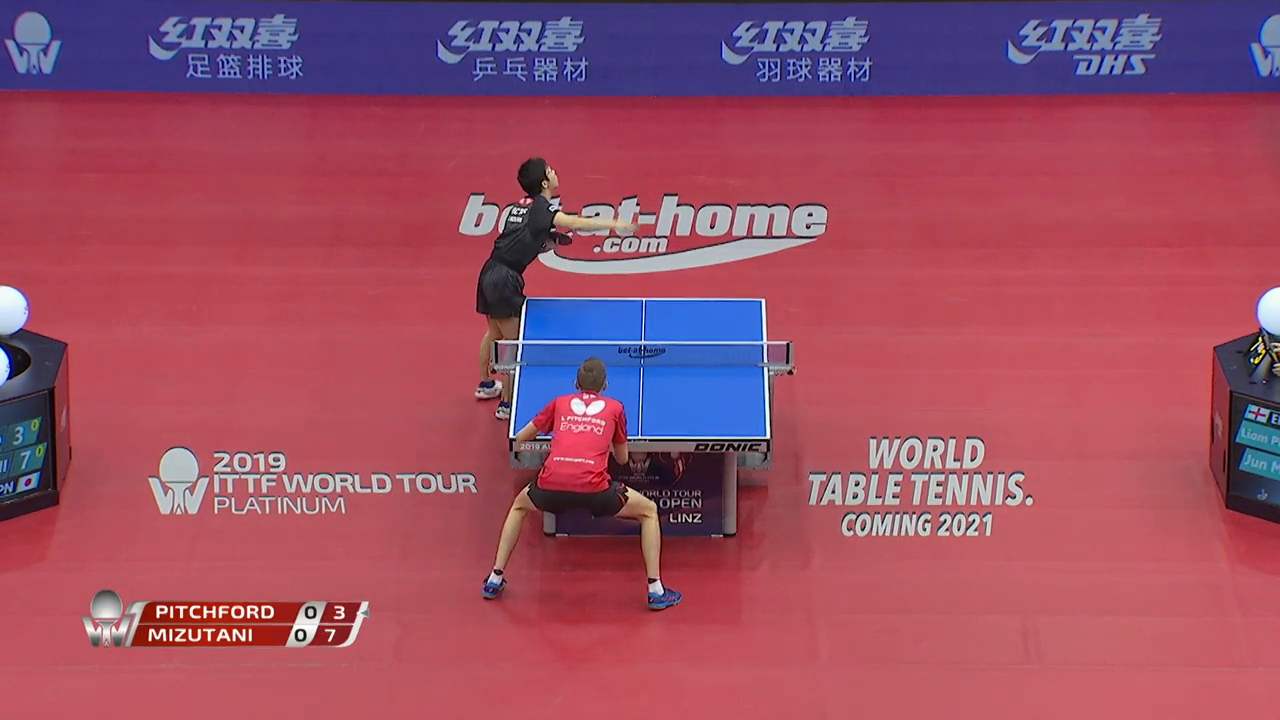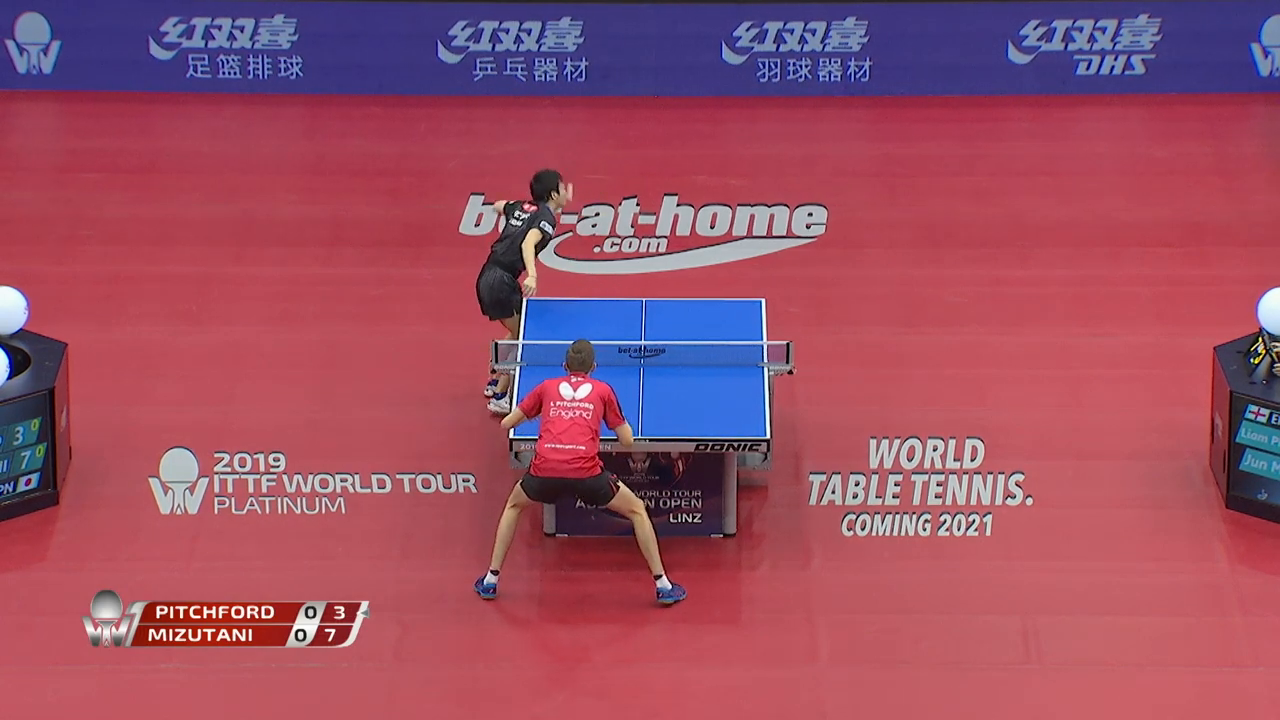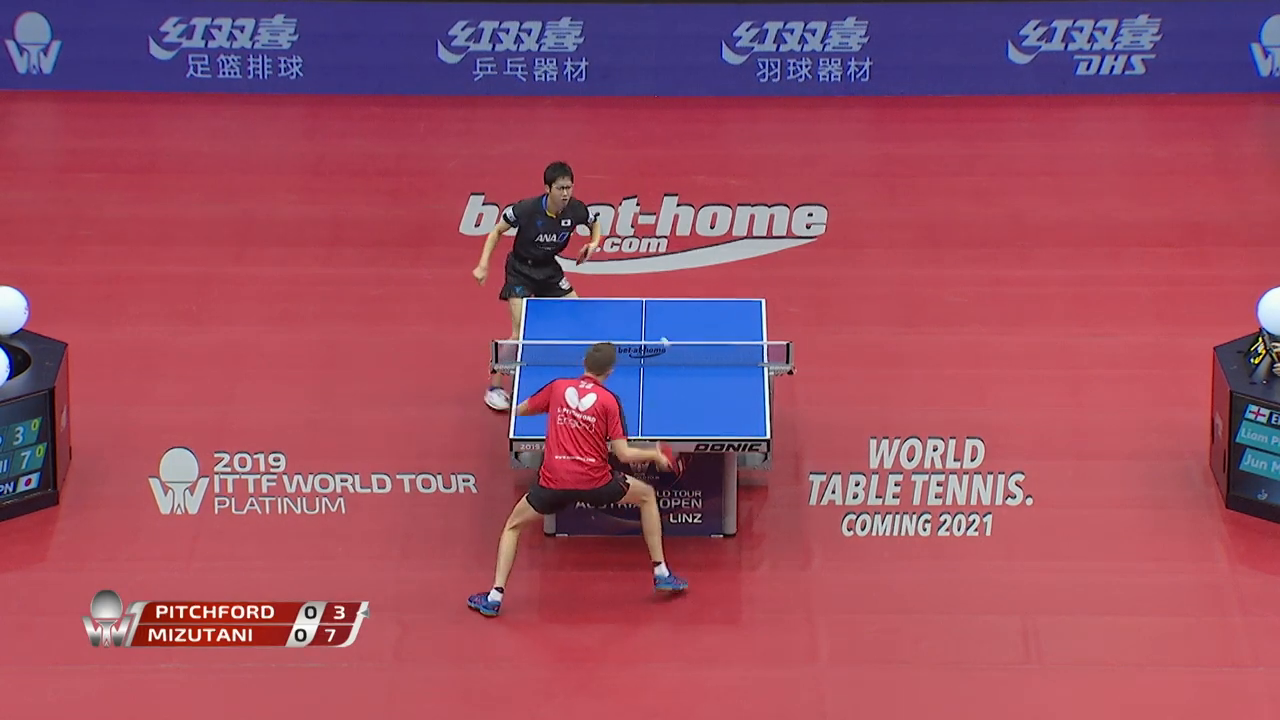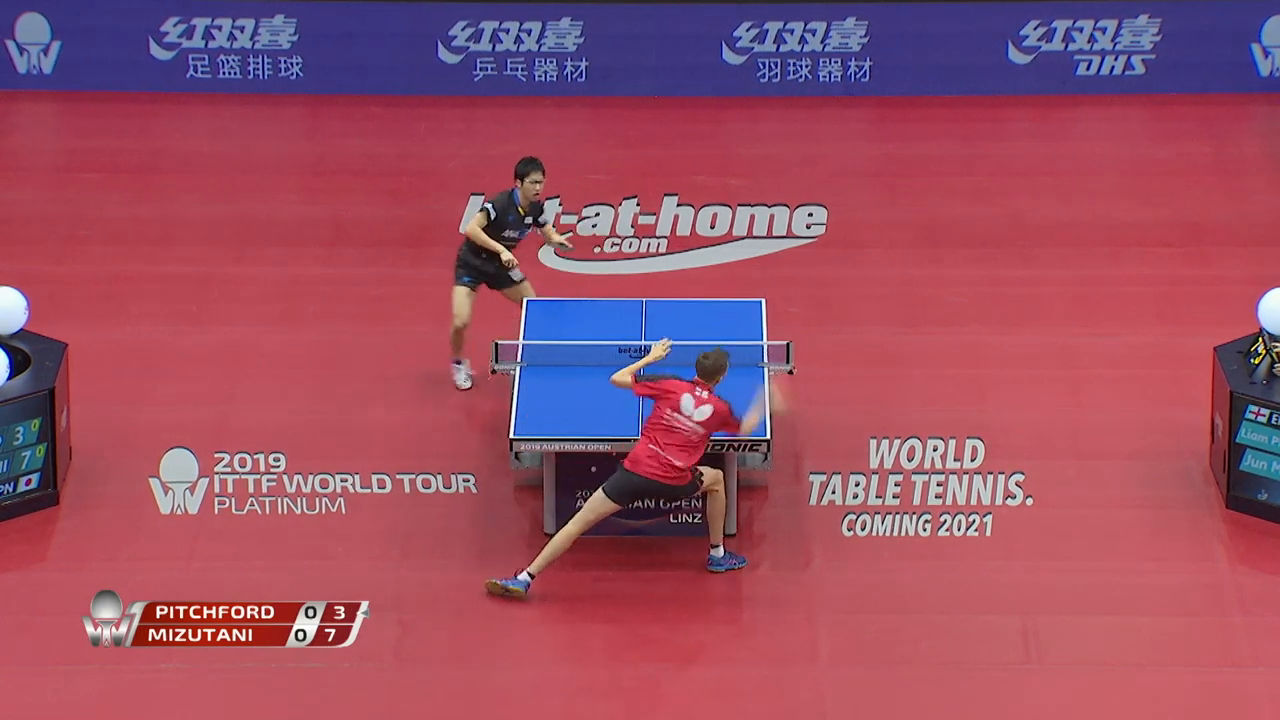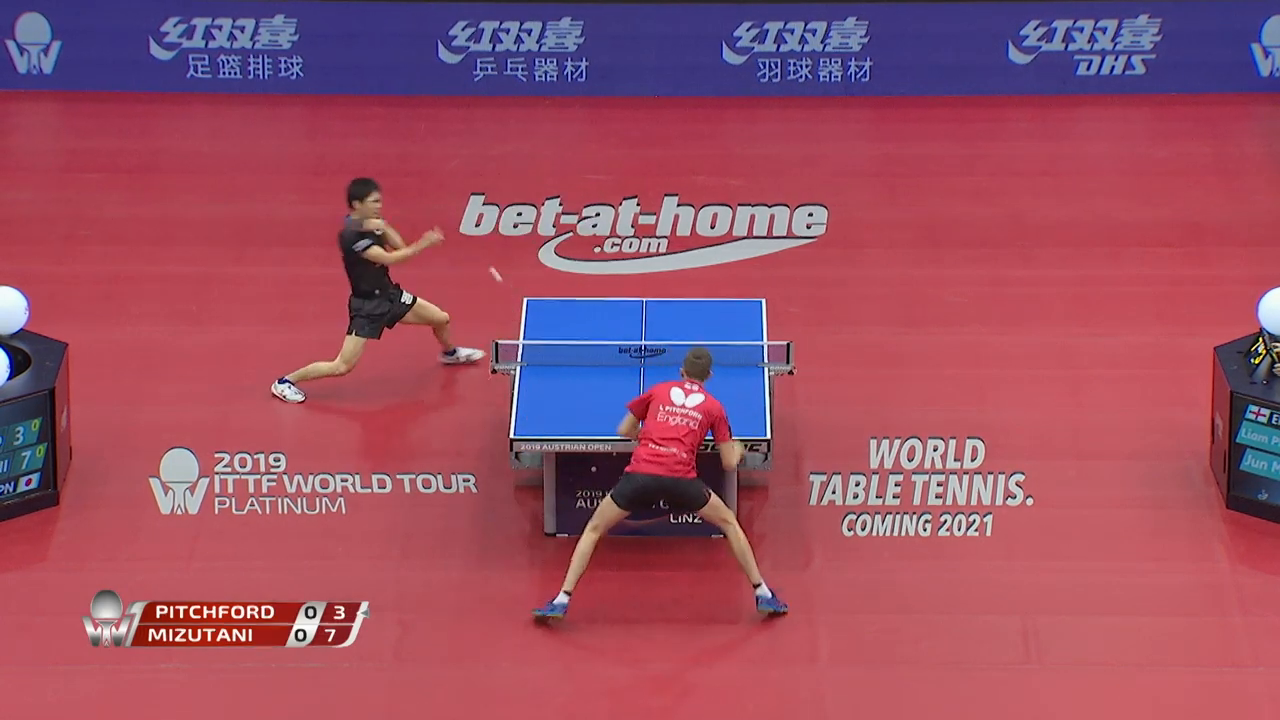
dt=0.5s
person 1, frame 1
left shoulder: (559, 403)
right shoulder: (615, 408)
left elbow: (520, 439)
right elbow: (622, 458)
left hip: (551, 485)
right hip: (593, 488)
left knee: (519, 506)
right knee: (649, 511)
left ankle: (495, 579)
right ankle: (655, 590)
person 1, frame 2
left shoulder: (547, 387)
right shoulder: (603, 390)
left elbow: (506, 424)
right elbow: (627, 440)
left wrist: (539, 414)
right wrist: (621, 424)
left hip: (544, 471)
right hip: (585, 472)
left knee: (513, 505)
right knee: (637, 511)
left ankle: (490, 580)
right ankle: (663, 586)
person 1, frame 3
left shoulder: (557, 386)
right shoulder: (609, 401)
left elbow: (521, 410)
right elbow: (623, 454)
right wrist: (655, 456)
left hip: (554, 482)
right hip: (595, 482)
left knee: (513, 526)
right knee: (647, 495)
left ankle: (494, 596)
right ankle: (662, 574)
person 1, frame 4
left shoulder: (670, 386)
right shoulder: (720, 409)
left elbow: (617, 379)
right elbow: (743, 430)
left wrist: (649, 358)
right wrist: (761, 407)
left hip: (635, 472)
right hip: (674, 482)
left knee: (580, 521)
right knee: (716, 480)
left ankle: (524, 578)
right ankle: (718, 555)
person 1, frame 5
left shoulder: (657, 390)
right shoulder: (714, 407)
left elbow: (624, 431)
right elbow: (730, 463)
right wrist: (738, 451)
left hip: (641, 474)
right hip: (680, 479)
left knee: (594, 530)
right knee: (729, 523)
left ankle: (562, 600)
right ankle: (763, 594)
person 2, frame 1
left shoulder: (521, 207)
right shoulder: (542, 209)
right elbow: (573, 223)
left wrist: (543, 245)
right wrist: (613, 224)
left hip: (490, 272)
right hip: (505, 278)
left knee: (495, 333)
right knee: (513, 343)
left ankle: (486, 384)
right ankle: (507, 405)
person 2, frame 2
left shoulder: (521, 207)
right shoulder: (547, 219)
left elbow: (498, 206)
right elbow: (528, 243)
right wrist: (532, 275)
left hip: (488, 277)
right hip: (500, 281)
left knee: (516, 334)
left ankle: (496, 381)
right ankle: (500, 398)
person 2, frame 3
left shoulder: (576, 209)
right shoulder: (526, 208)
left elbow: (596, 223)
right elbow: (496, 231)
left wrist: (593, 244)
right wrist: (483, 264)
left hip: (549, 269)
right hip: (521, 271)
right knee: (521, 332)
right ankle: (495, 388)
person 2, frame 4
left shoulder: (535, 206)
right shoulder: (500, 203)
left elbow: (546, 229)
right elbow: (470, 229)
left wrist: (557, 238)
right wrist: (500, 249)
left hip: (502, 264)
right hip: (472, 262)
right knee: (461, 322)
right ankle: (459, 363)
person 2, frame 5
left shoulder: (368, 224)
right shoulder: (351, 234)
left elbow: (399, 246)
right elbow: (387, 259)
left wrist: (384, 228)
right wrist: (421, 245)
left hip: (389, 293)
right hip: (367, 304)
left knee: (442, 319)
right knee: (342, 367)
left ankle: (450, 353)
right ankle: (285, 381)
